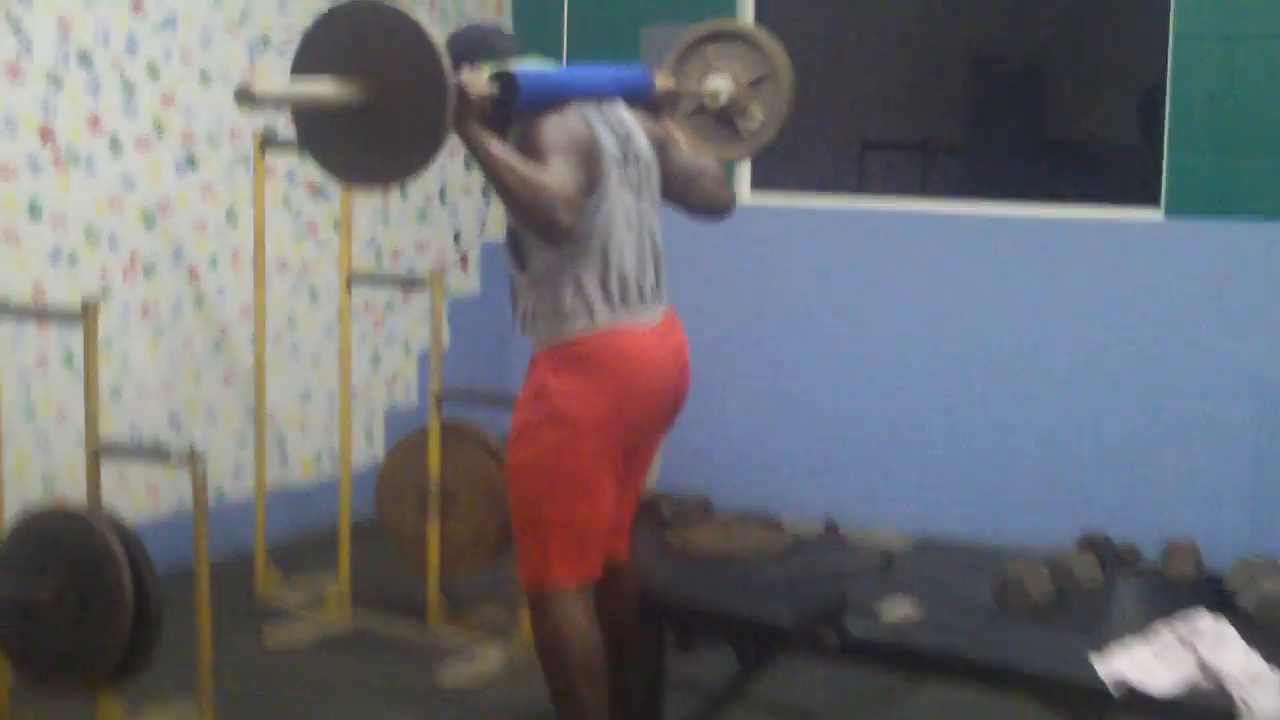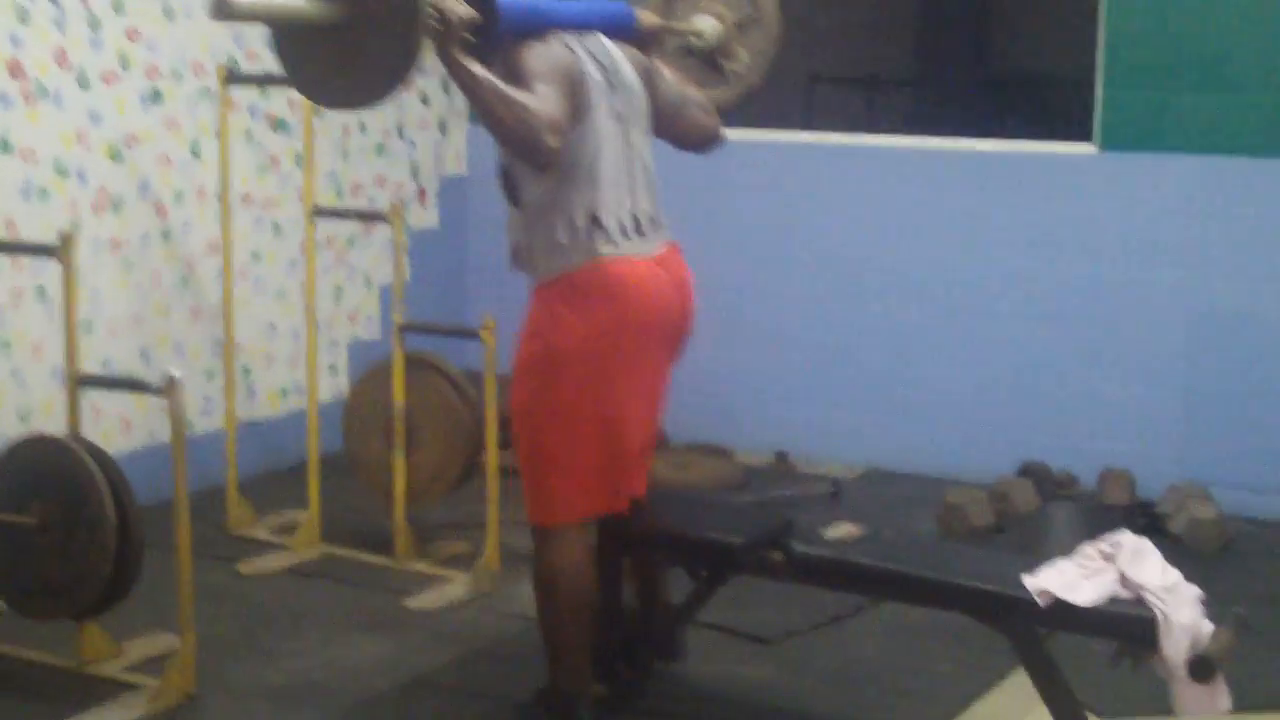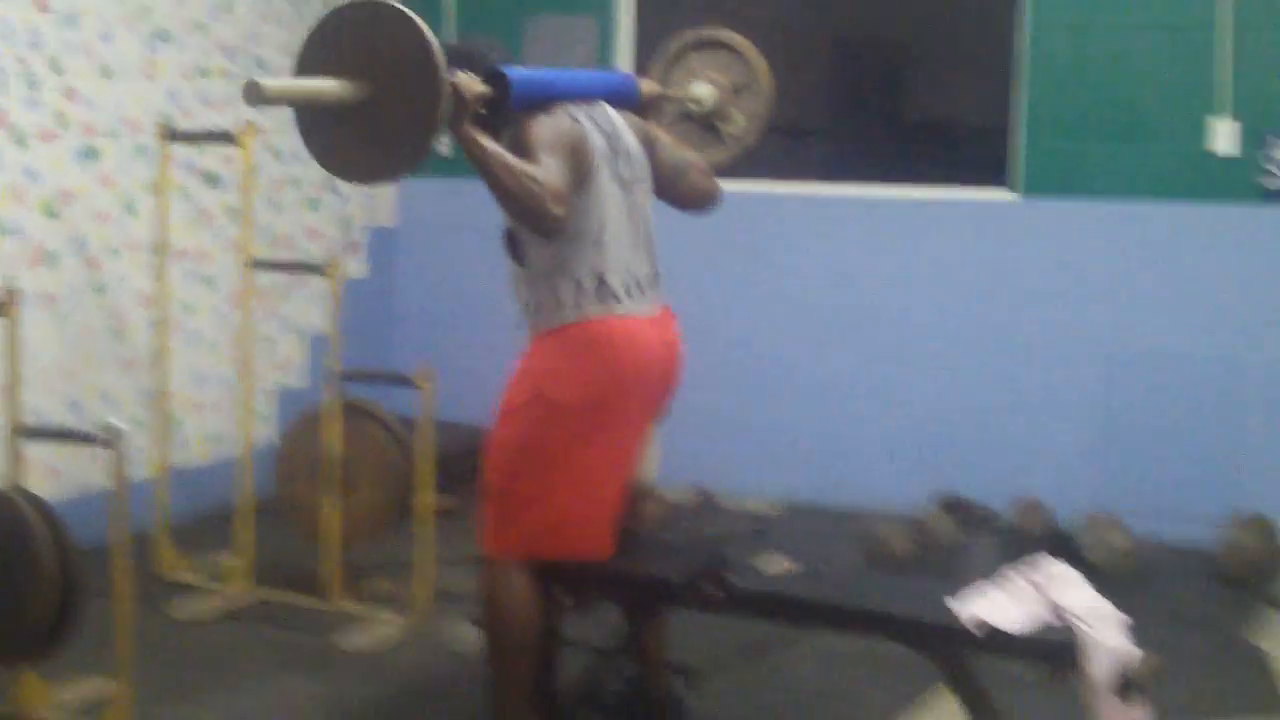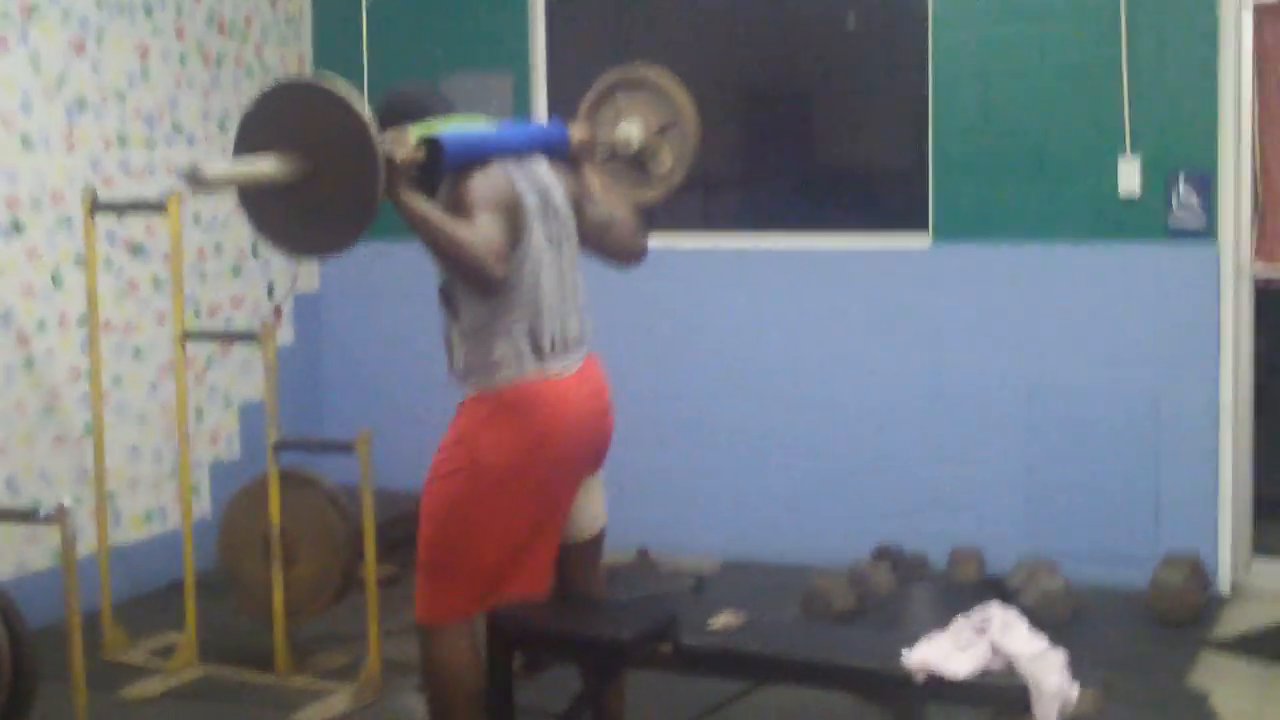
dt=0.4s
person 1, frame 1
left shoulder: (550, 130)
right shoulder: (628, 121)
left elbow: (557, 216)
right elbow: (717, 195)
left wrist: (473, 133)
right wrist: (668, 120)
left hip: (591, 363)
right hip: (657, 349)
left knee: (555, 581)
right knee: (610, 552)
person 1, frame 2
left shoulder: (531, 59)
left elbow: (543, 140)
right elbow: (704, 129)
left wrist: (456, 59)
left hip: (593, 294)
right hip: (661, 278)
left knee: (562, 514)
right knee: (623, 473)
right ankle: (650, 621)
person 1, frame 3
left shoulder: (542, 127)
right shoulder: (615, 119)
left elbow: (547, 207)
right elbow: (702, 189)
left wrist: (468, 131)
right wrist: (664, 120)
left hip: (585, 344)
right hip: (650, 335)
left knee: (509, 547)
right knee: (616, 529)
person 1, frame 4
left shoulder: (471, 185)
right shoulder: (542, 172)
left elbow: (487, 268)
right elbow: (631, 244)
left wrist: (402, 194)
right wrist: (583, 166)
left hip: (517, 411)
right hip: (583, 396)
left knee: (444, 615)
right knee: (578, 588)
